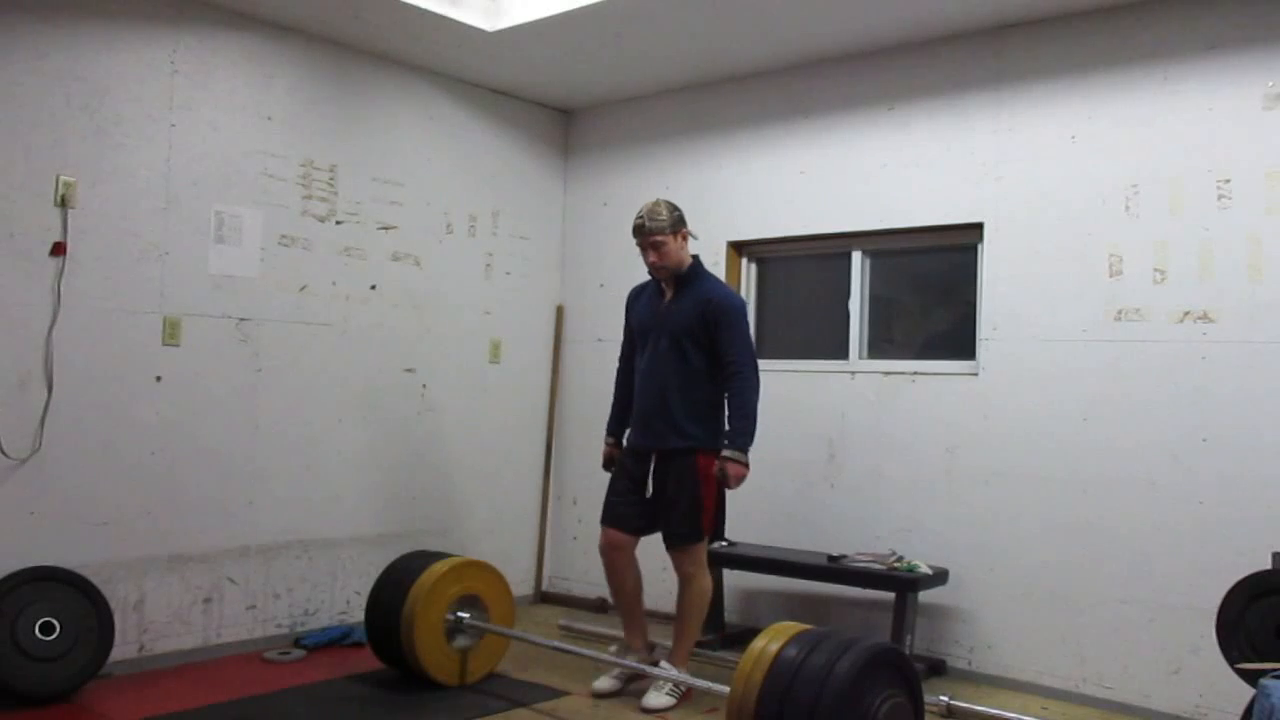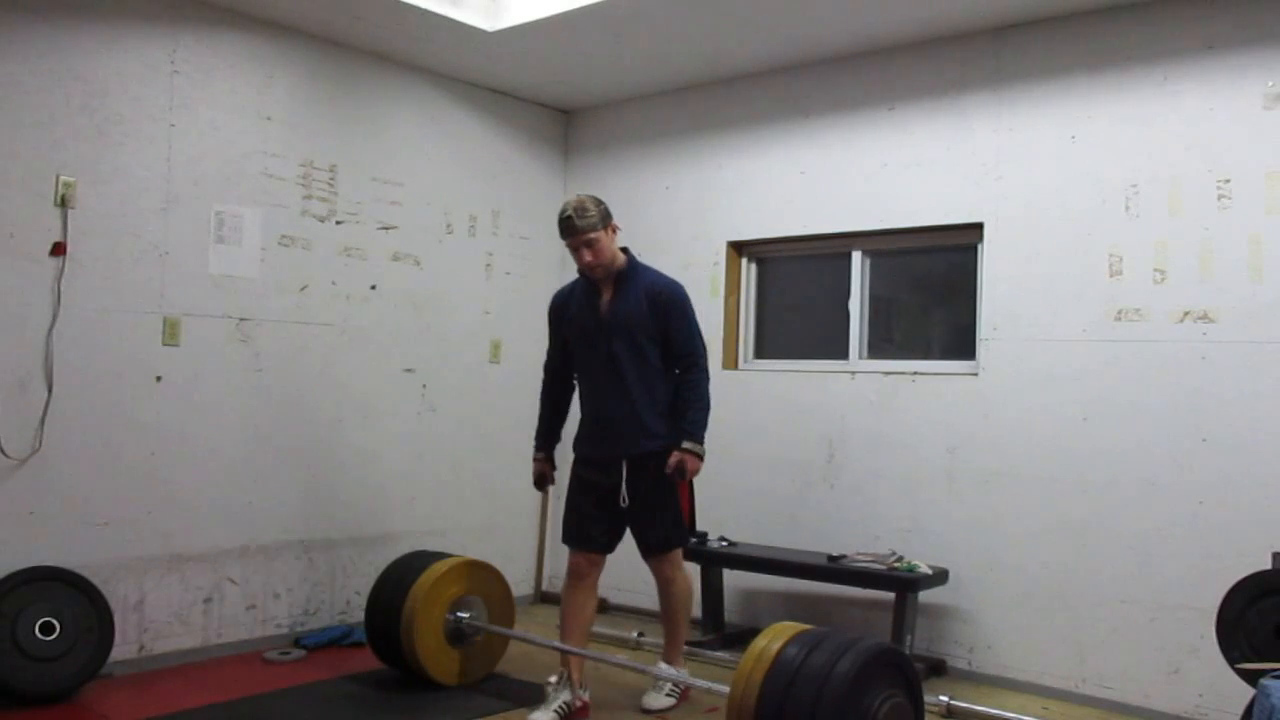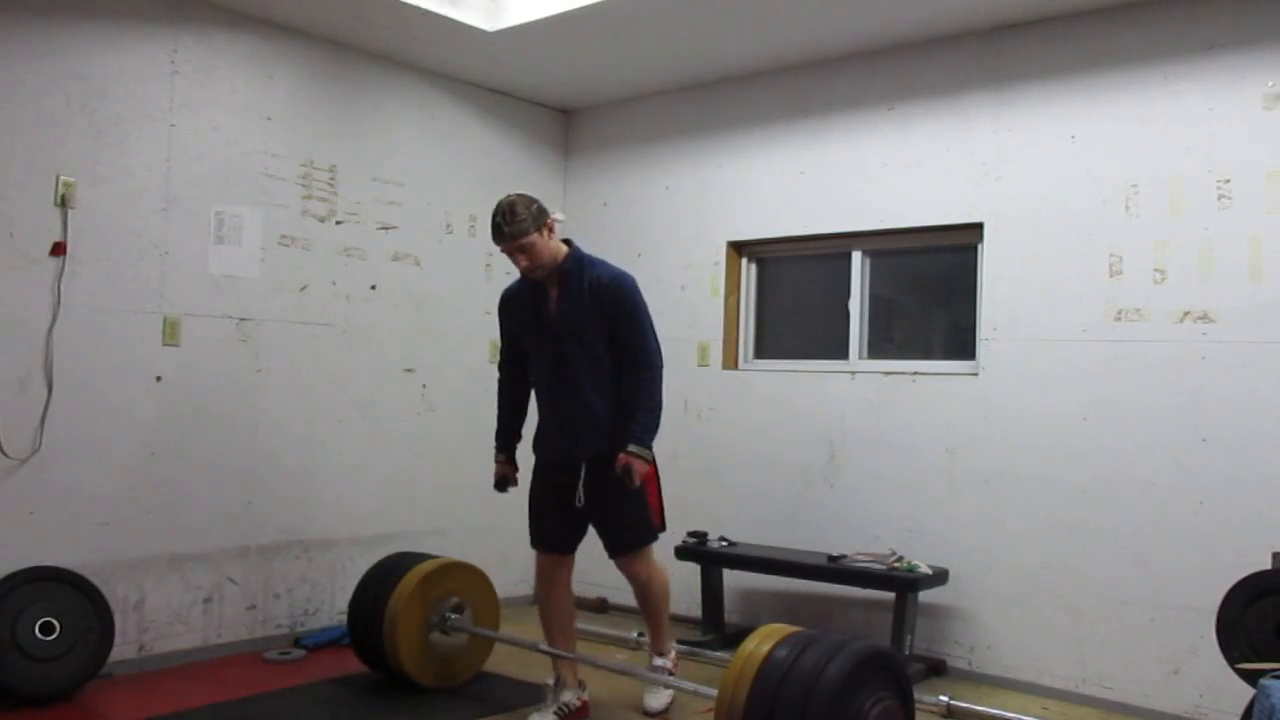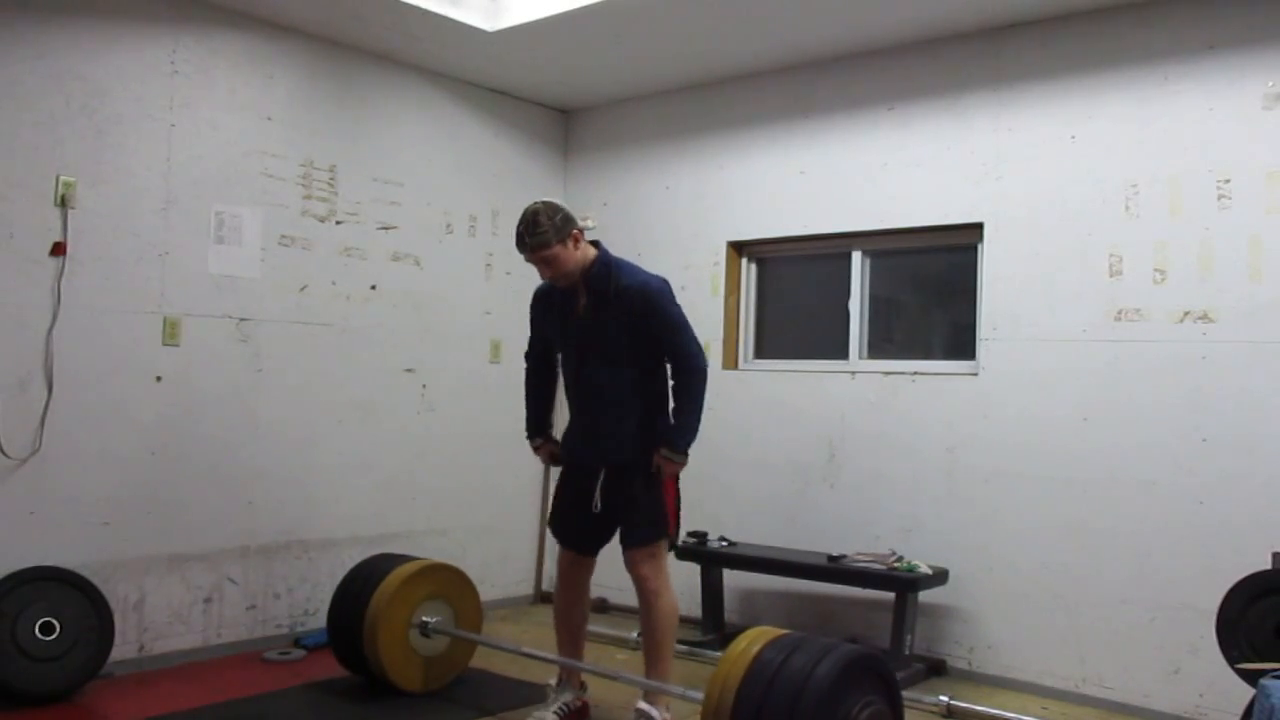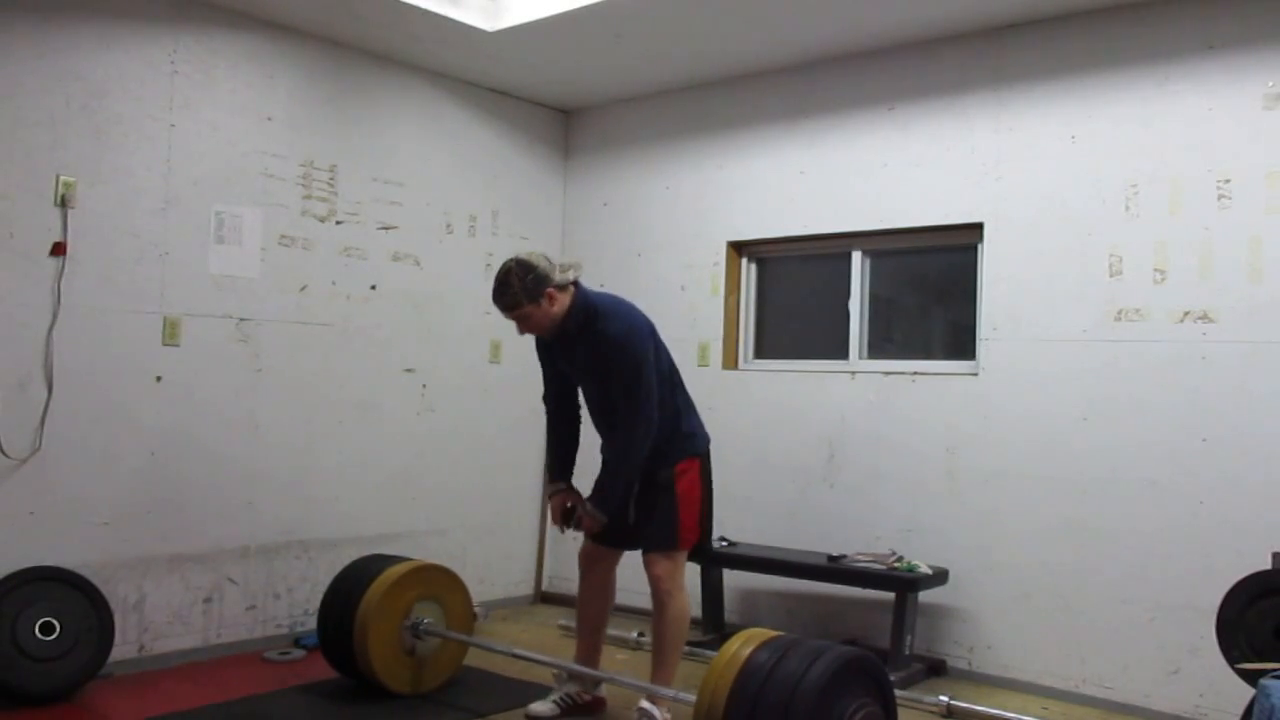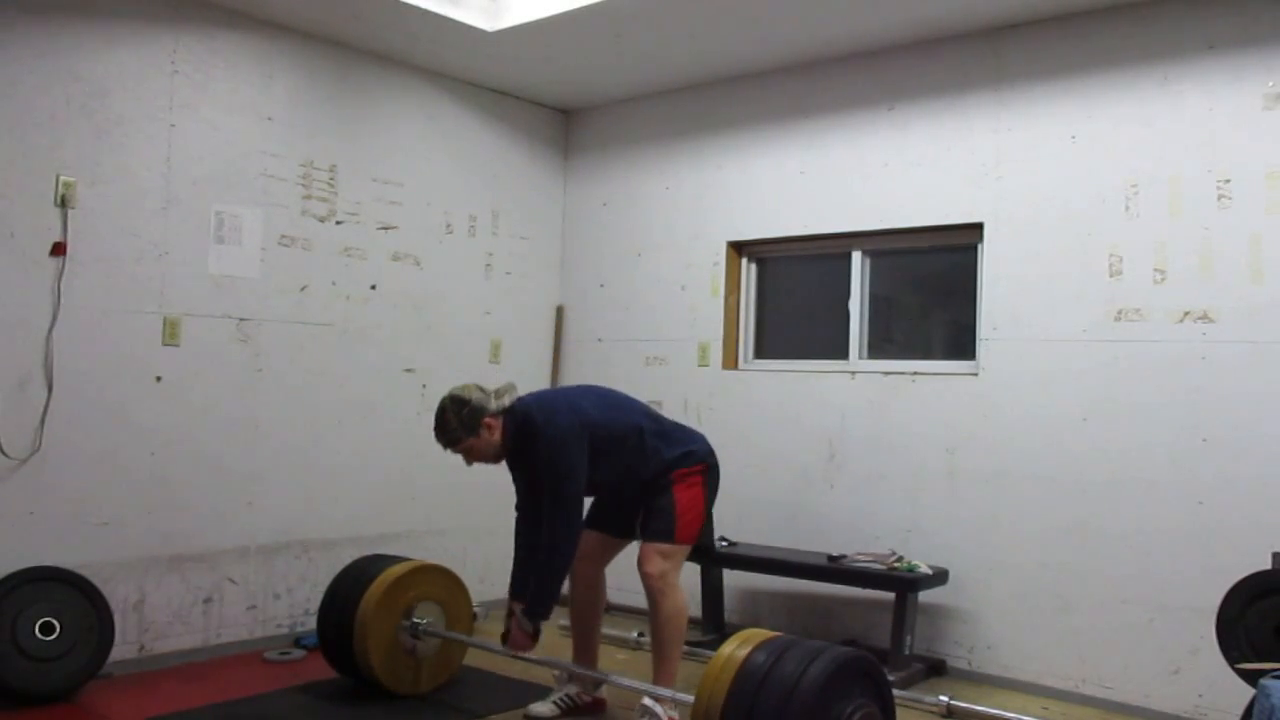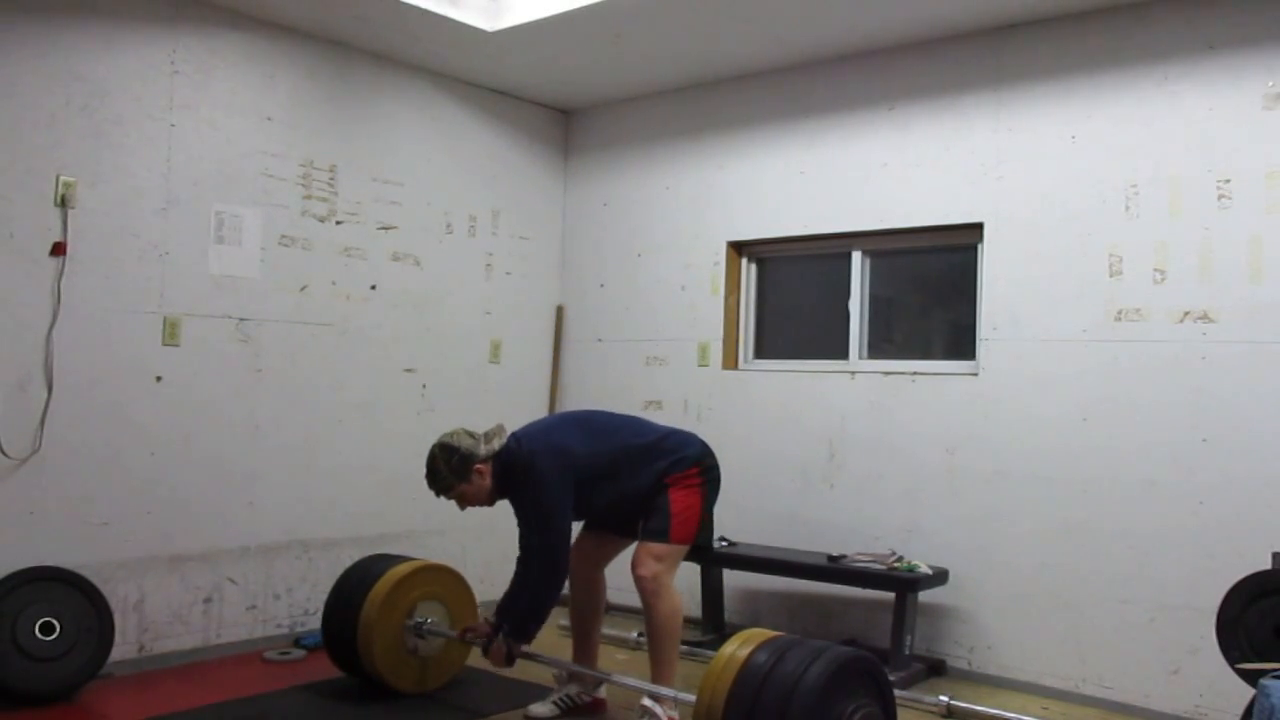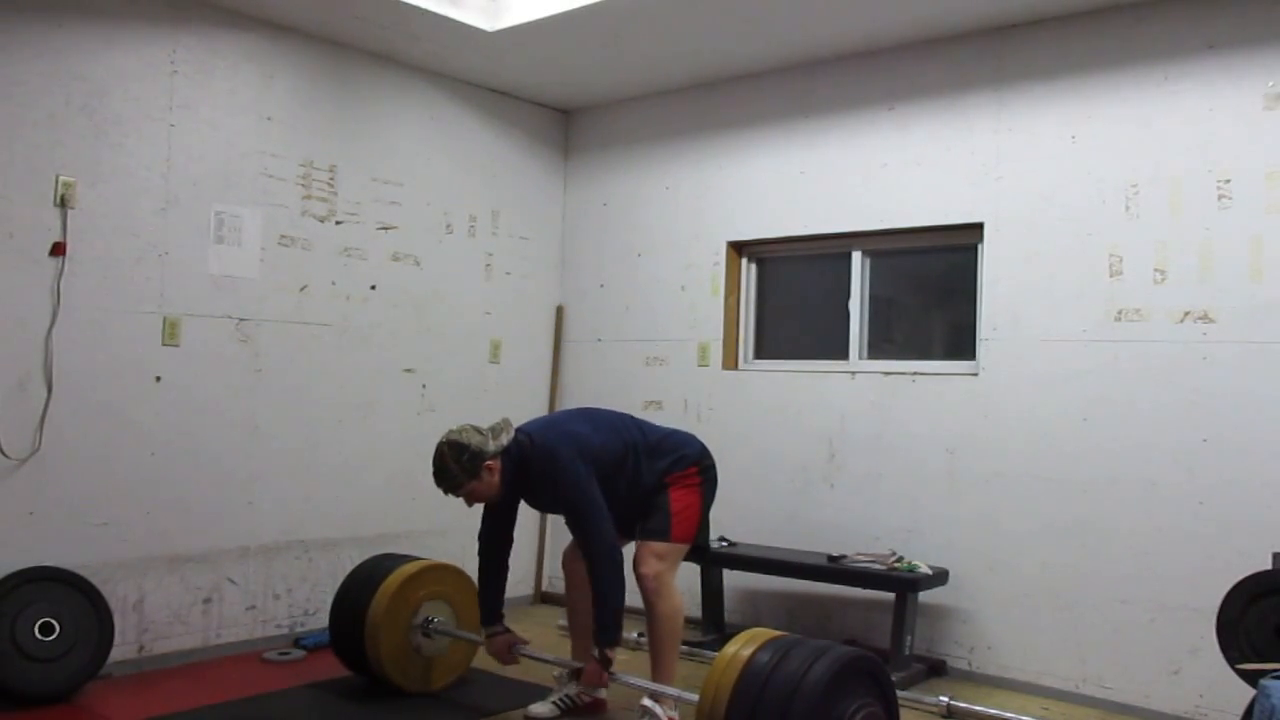
dt=0.5s
person 1, frame 1
left shoulder: (718, 300)
right shoulder: (639, 298)
left elbow: (742, 378)
left wrist: (737, 448)
right wrist: (614, 433)
left hip: (693, 451)
right hip: (641, 447)
left knee: (689, 559)
right knee: (614, 543)
left ankle: (676, 668)
right ankle: (636, 650)
person 1, frame 2
left shoulder: (661, 292)
right shoulder: (566, 302)
left elbow: (694, 369)
right elbow: (558, 378)
left wrist: (690, 441)
right wrist: (543, 447)
left hip: (655, 453)
right hip: (594, 455)
left knee: (666, 562)
right knee: (581, 565)
left ankle: (673, 671)
person 1, frame 3
left shoulder: (610, 285)
right shoulder: (515, 301)
left elbow: (646, 366)
right elbow: (513, 377)
left wrist: (639, 444)
right wrist: (504, 447)
left hip: (615, 451)
right hip: (555, 453)
left knee: (636, 561)
right knee: (551, 565)
left ankle: (663, 656)
person 1, frame 4
left shoulder: (640, 290)
right shoulder: (547, 299)
left elbow: (691, 366)
right elbow: (539, 365)
left wrist: (675, 447)
right wrist: (538, 428)
left hip: (642, 456)
right hip: (584, 452)
left knee: (647, 569)
right knee: (570, 566)
person 1, frame 5
left shoulder: (620, 328)
right shoulder: (552, 337)
left elbow: (640, 422)
right elbow: (561, 410)
left wrist: (601, 501)
right wrist: (558, 481)
left hip: (673, 453)
right hip: (623, 457)
left knee: (663, 571)
right knee: (593, 559)
person 1, frame 6
left shoulder: (553, 430)
right shoulder: (521, 432)
left elbow: (562, 527)
right elbow: (531, 522)
left wrist: (531, 617)
right wrist: (518, 599)
left hip: (683, 467)
right hip: (634, 476)
left knee: (655, 569)
right knee: (583, 558)
right ankle: (585, 687)
person 1, frame 7
left shoulder: (539, 469)
right shoulder: (515, 462)
left elbow: (550, 565)
right elbow: (536, 554)
left wrist: (514, 637)
right wrist: (498, 621)
left hip: (682, 470)
right hip: (638, 478)
left knee: (649, 572)
right knee: (582, 561)
right ankle: (585, 686)
person 1, frame 8
left shoulder: (557, 462)
right shoulder: (508, 461)
left elbow: (604, 552)
right elbow: (493, 544)
left wrist: (604, 648)
right wrist: (492, 626)
left hip: (680, 471)
right hip: (632, 482)
left knee: (651, 572)
right knee: (575, 562)
right ankle: (584, 688)
